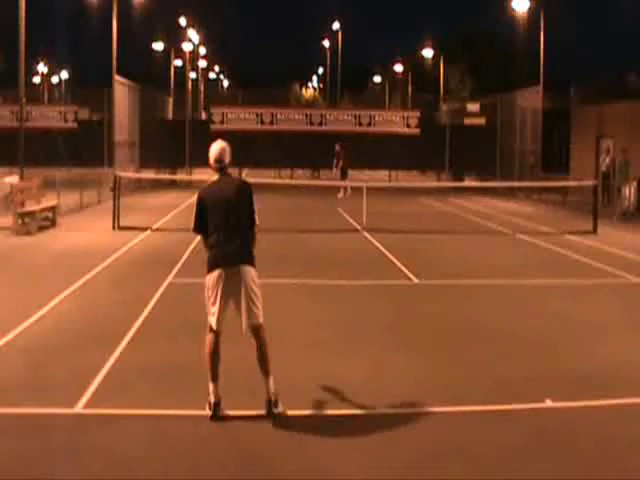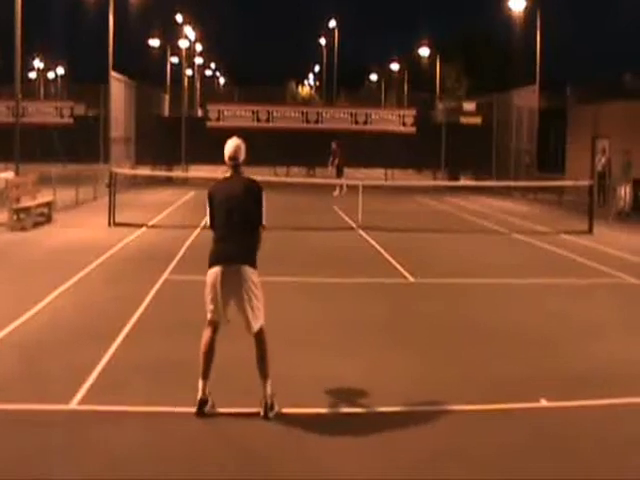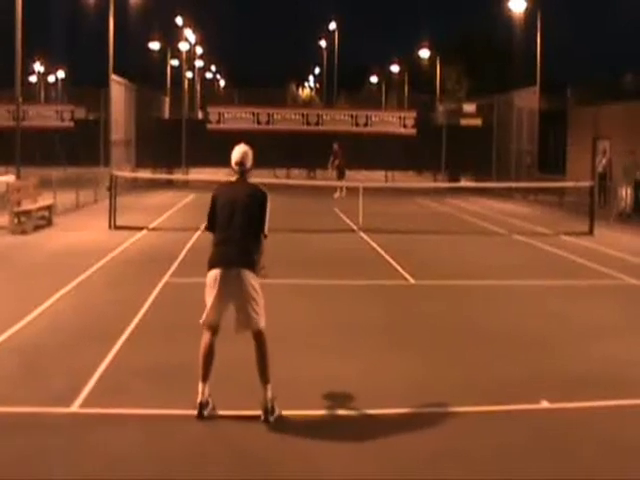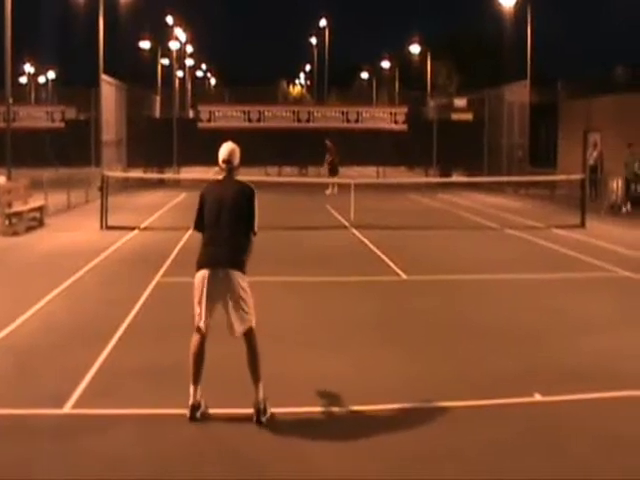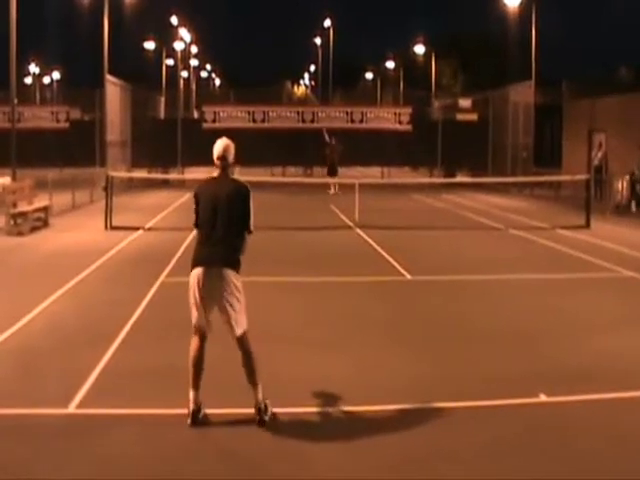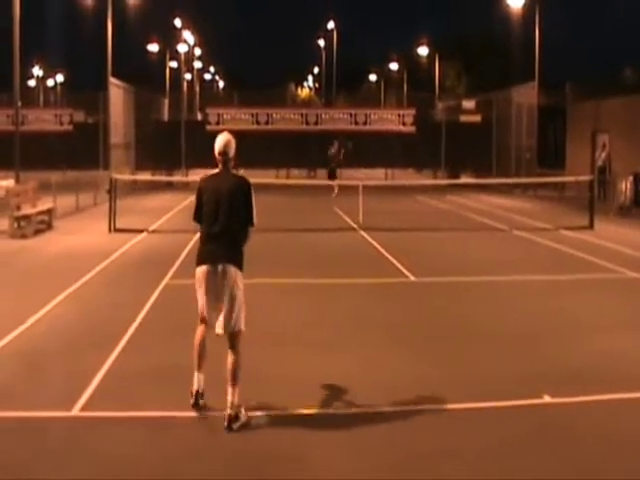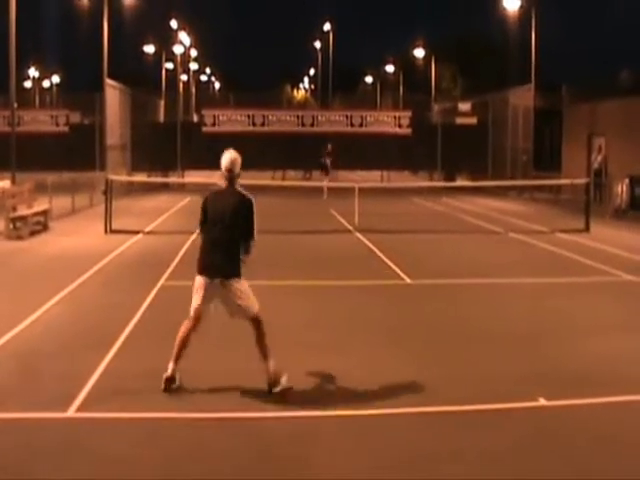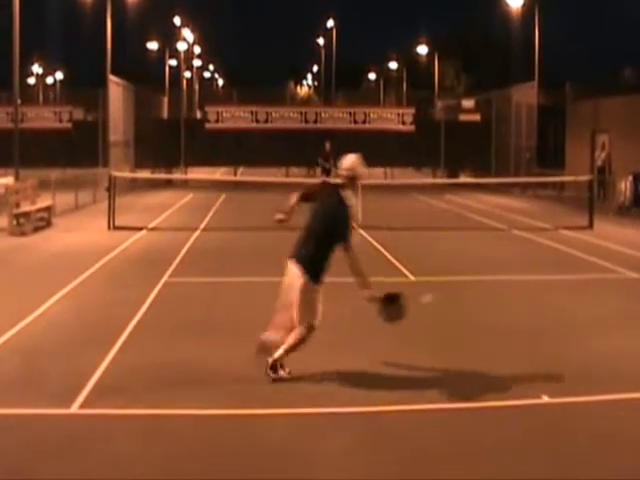
dt=0.4s
person 1, frame 1
left shoulder: (204, 194)
right shoulder: (243, 187)
left elbow: (203, 236)
right elbow: (253, 230)
left hip: (216, 265)
right hip: (244, 264)
left knee: (213, 330)
right knee: (257, 328)
left ankle: (214, 396)
right ankle: (270, 392)
person 1, frame 2
left shoulder: (214, 190)
right shoulder: (254, 188)
right elbow: (258, 231)
left hip: (217, 263)
right hip: (244, 264)
left knee: (212, 326)
right knee: (259, 330)
left ankle: (202, 393)
right ankle: (267, 397)
person 1, frame 3
left shoulder: (219, 192)
right shoulder: (259, 194)
left elbow: (212, 230)
right elbow: (260, 238)
right wrist: (255, 263)
left hip: (217, 266)
right hip: (245, 268)
left knee: (210, 330)
right knee: (259, 333)
left ankle: (203, 396)
right ankle: (268, 401)
person 1, frame 4
left shoulder: (207, 191)
right shoulder: (247, 192)
left elbow: (201, 230)
right elbow: (250, 237)
left hip: (206, 266)
right hip: (233, 267)
left knee: (200, 331)
right knee: (249, 332)
left ankle: (195, 399)
right ankle: (260, 402)
person 1, frame 5
left shoulder: (201, 189)
right shoulder: (241, 190)
right elbow: (244, 236)
left hip: (200, 264)
right hip: (227, 266)
left knee: (199, 334)
right knee: (242, 336)
left ankle: (195, 404)
right ankle: (259, 403)
person 1, frame 6
left shoulder: (204, 184)
right shoulder: (242, 185)
left elbow: (200, 222)
right elbow: (247, 231)
left hip: (205, 260)
right hip: (230, 263)
left knee: (204, 322)
right knee: (233, 336)
left ankle: (198, 386)
right ankle: (232, 408)
person 1, frame 7
left shoulder: (210, 198)
right shoulder: (245, 201)
left elbow: (204, 233)
right elbow: (248, 242)
left hip: (205, 269)
right hip: (229, 274)
left knee: (193, 319)
right knee: (256, 319)
left ankle: (170, 373)
right ankle: (272, 377)
person 1, frame 8
left shoulder: (324, 188)
right shoulder: (344, 207)
left elbow: (297, 197)
right elbow: (349, 252)
left wrist: (285, 213)
right wrist: (365, 287)
left hip: (296, 258)
right hip: (307, 269)
left knee: (288, 310)
right knee: (307, 326)
left ankle: (269, 338)
right ankle: (275, 362)
